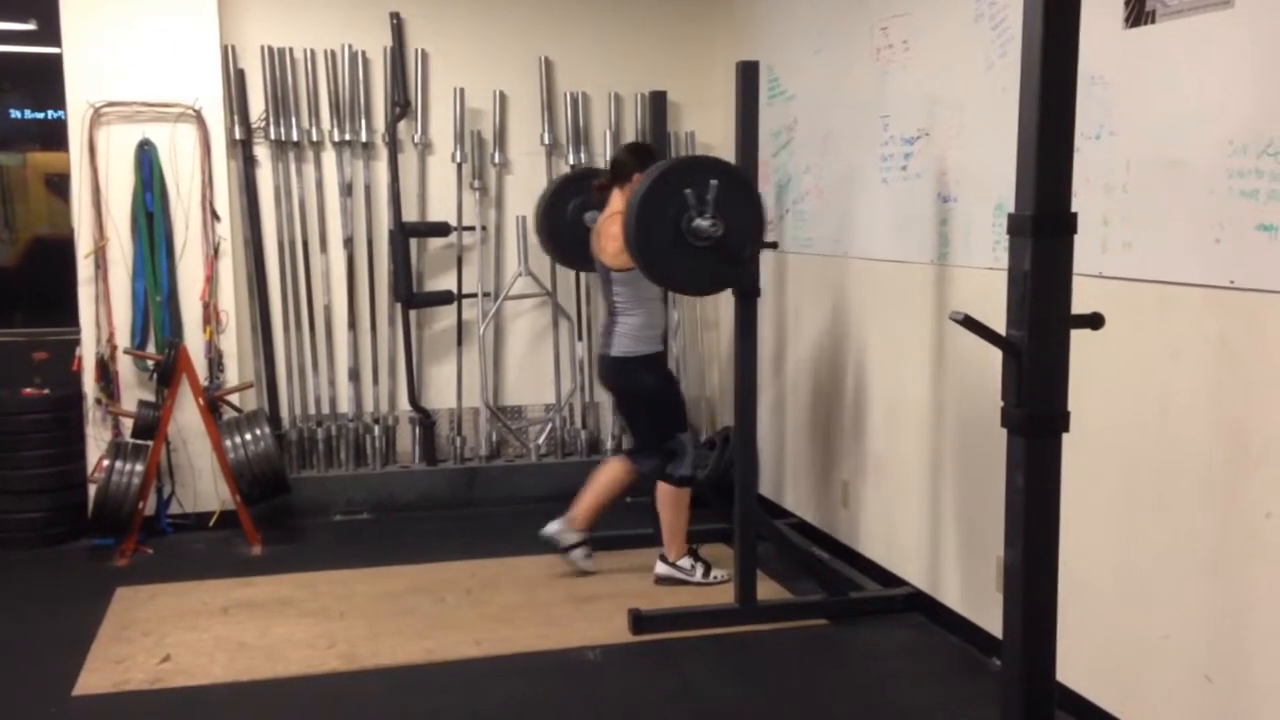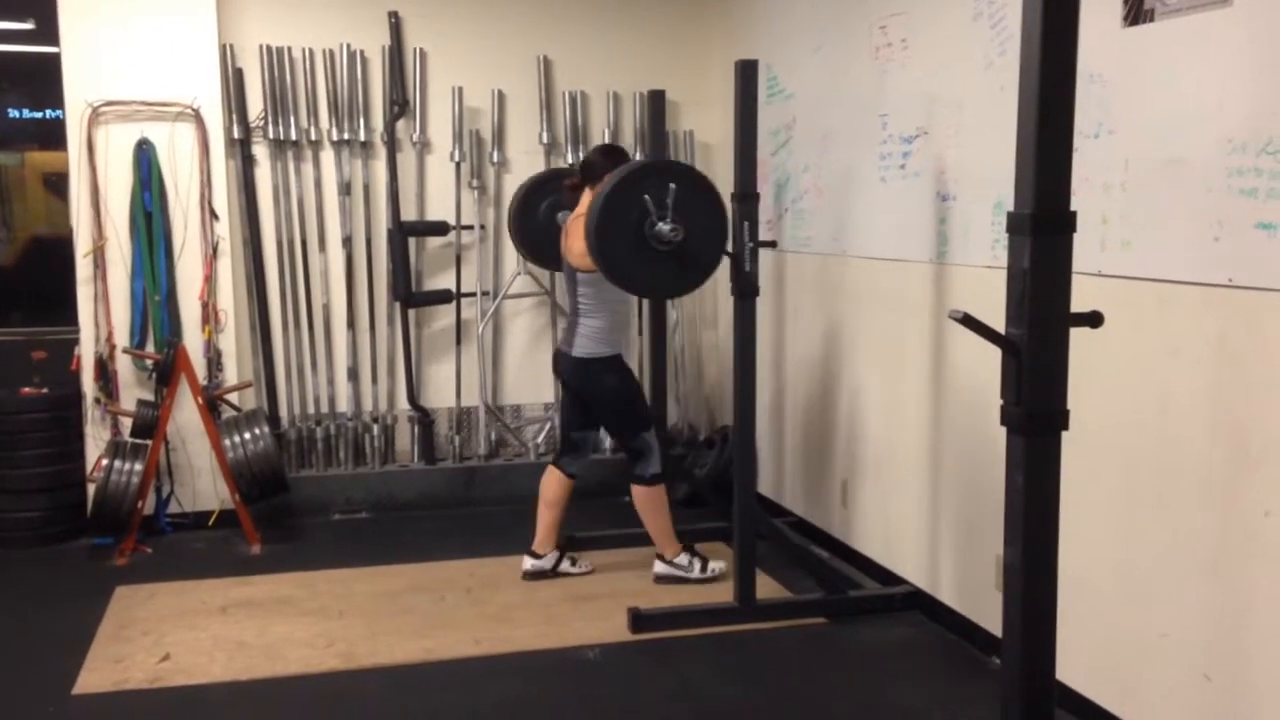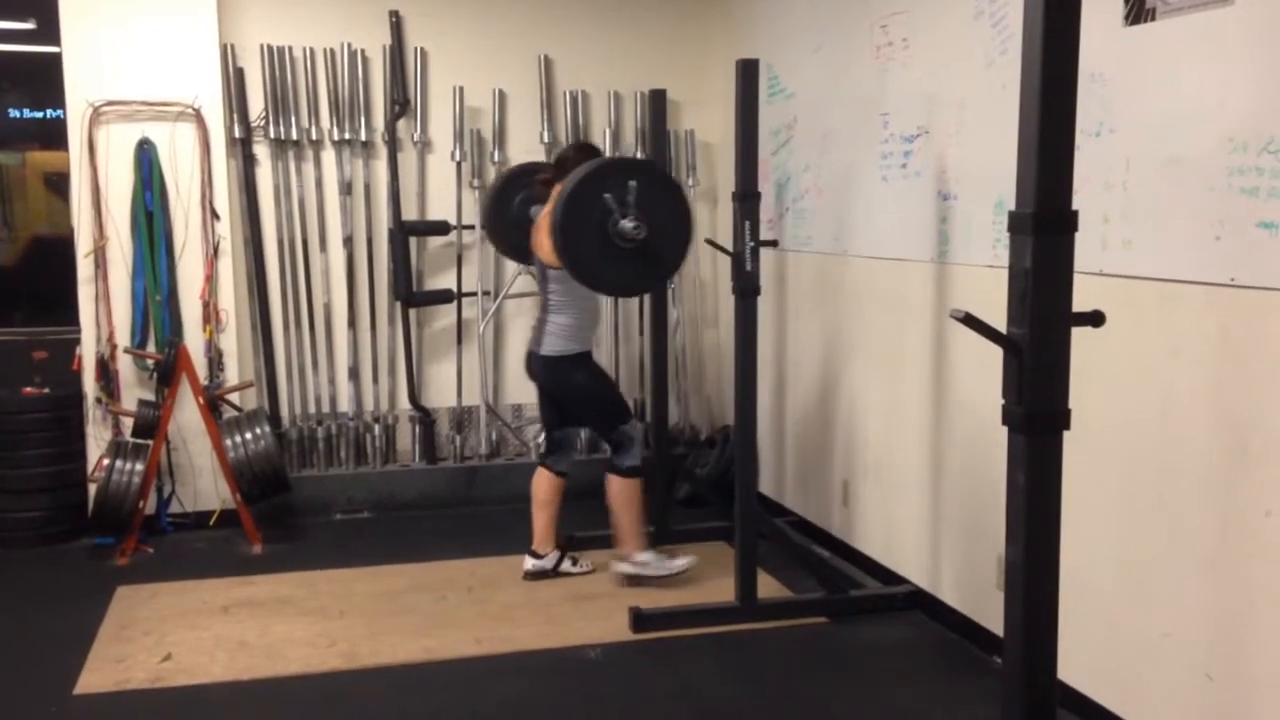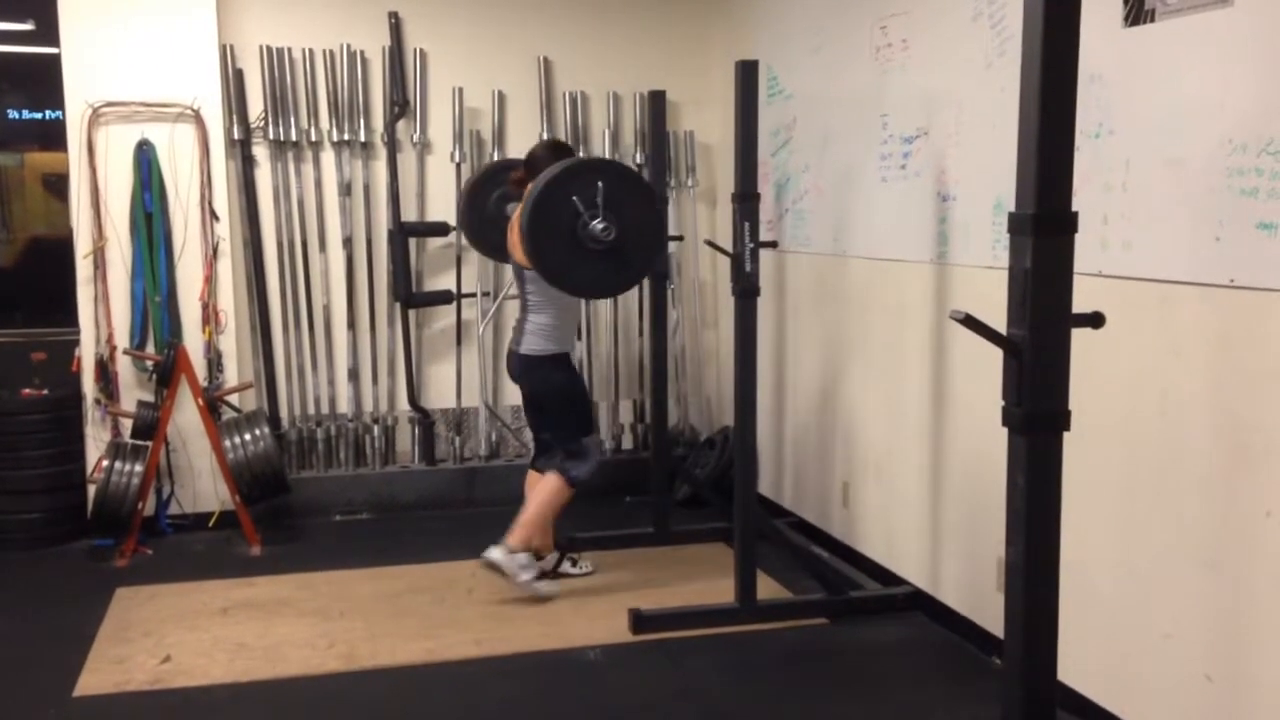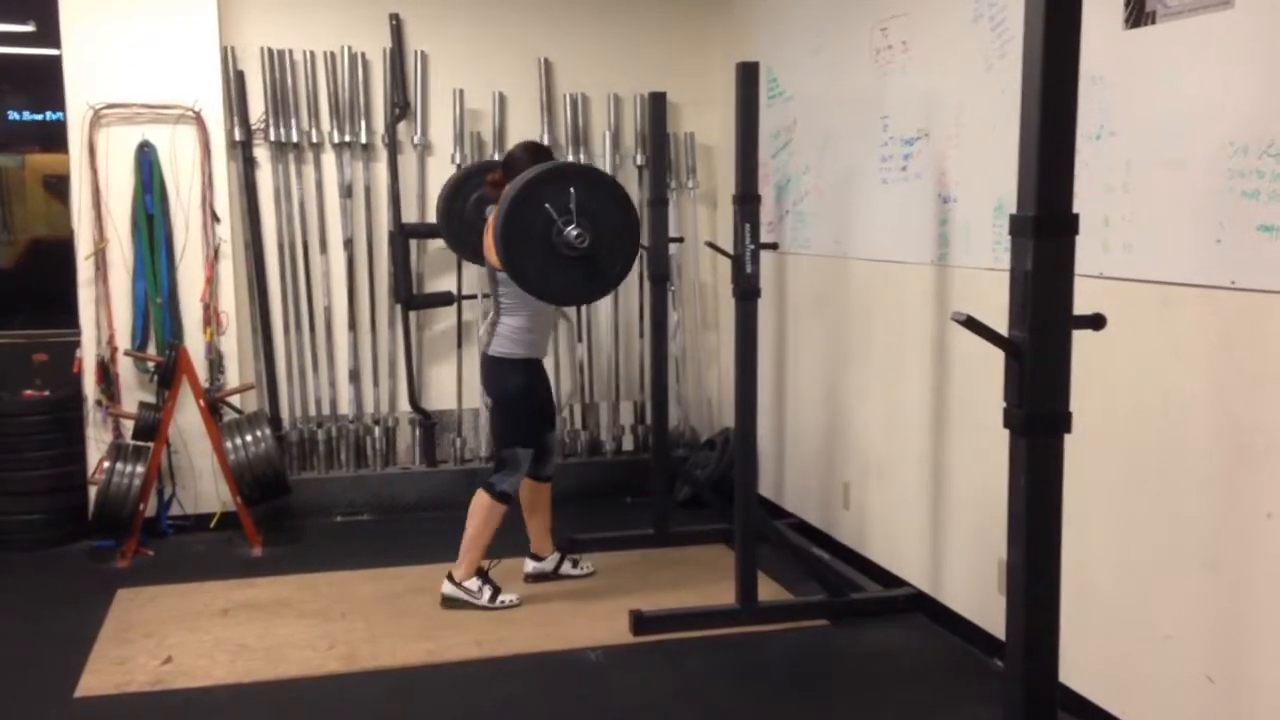
dt=0.2s
person 1, frame 1
left shoulder: (605, 224)
right shoulder: (623, 230)
left hip: (618, 356)
right hip: (637, 360)
left knee: (643, 452)
right knee: (677, 452)
left ankle: (568, 528)
right ankle: (676, 560)
person 1, frame 2
left shoulder: (575, 224)
right shoulder: (590, 232)
left hip: (574, 357)
right hip: (596, 361)
left knee: (572, 453)
right knee: (645, 453)
left ankle: (541, 554)
right ankle: (673, 558)
person 1, frame 3
left shoulder: (544, 221)
left hip: (547, 353)
right hip: (567, 358)
left knee: (558, 450)
right knee: (627, 442)
left ankle: (541, 554)
right ankle: (635, 553)
person 1, frame 4
left shoulder: (521, 220)
left hip: (532, 353)
right hip: (544, 358)
left knee: (552, 453)
right knee: (581, 456)
left ankle: (542, 553)
right ankle: (513, 548)
person 1, frame 5
left shoulder: (501, 224)
left hip: (515, 360)
right hip: (512, 363)
left knee: (537, 459)
right knee: (509, 470)
left ankle: (543, 556)
right ankle: (462, 578)
